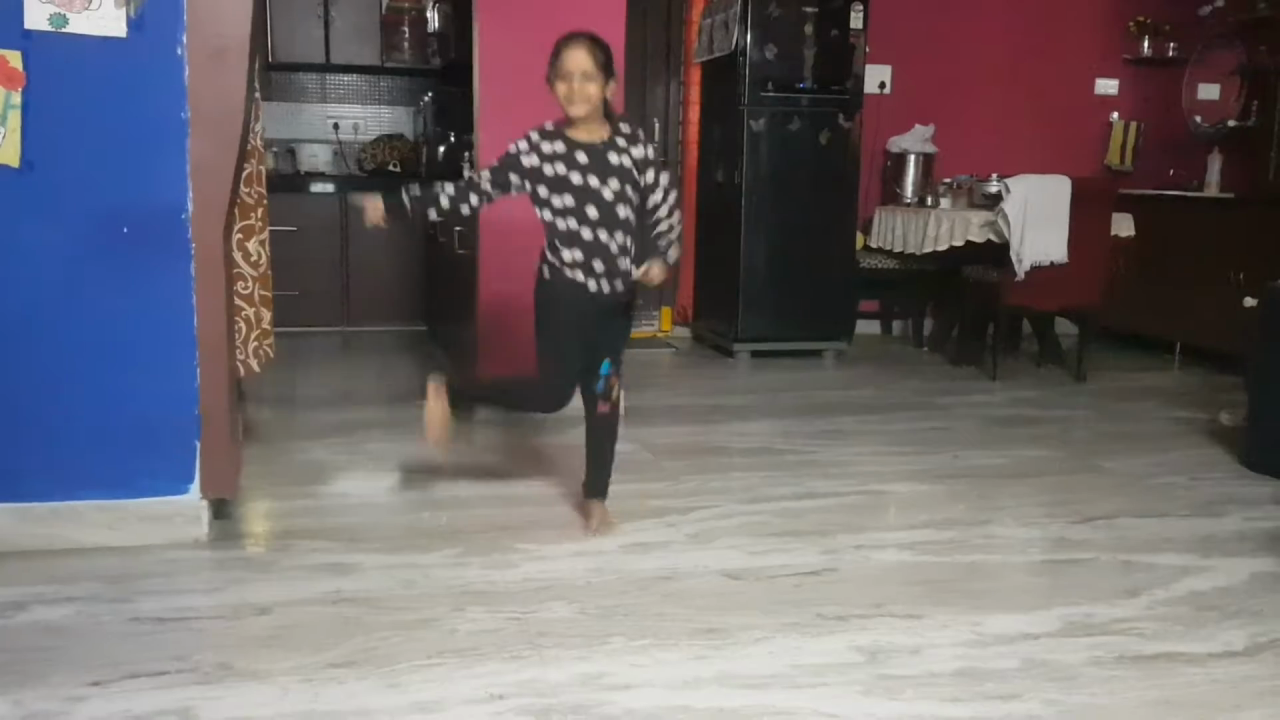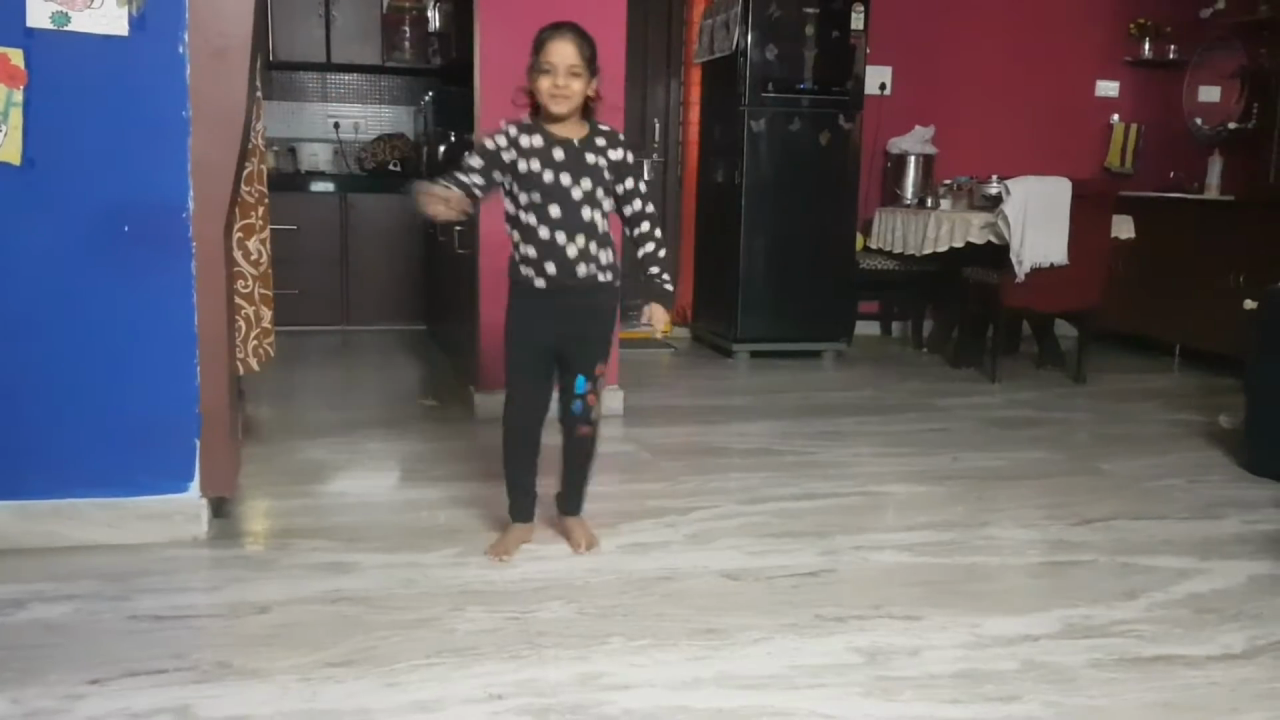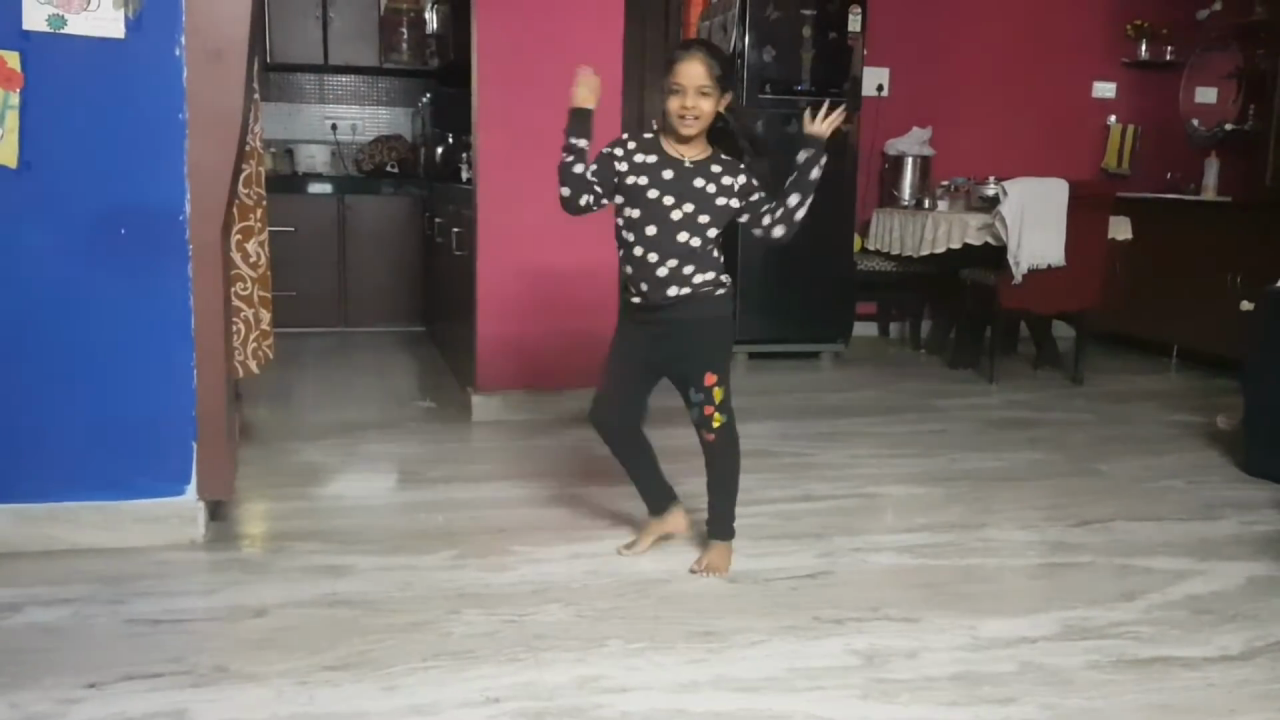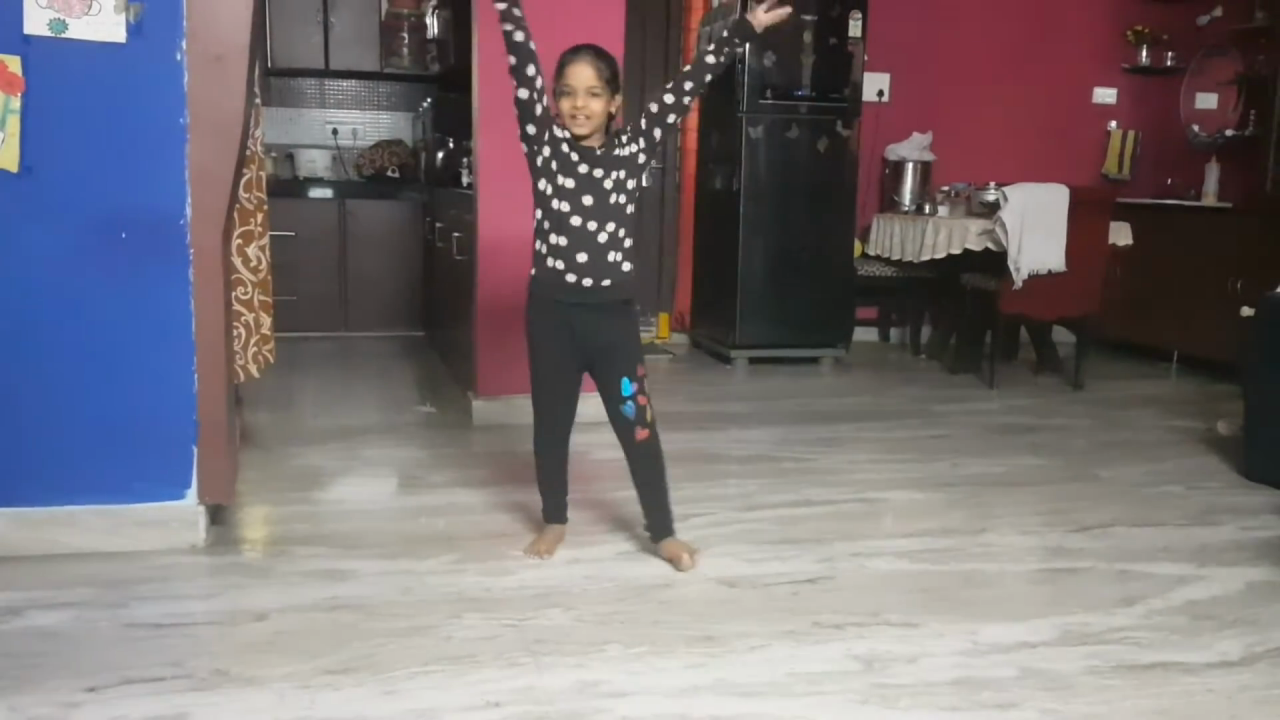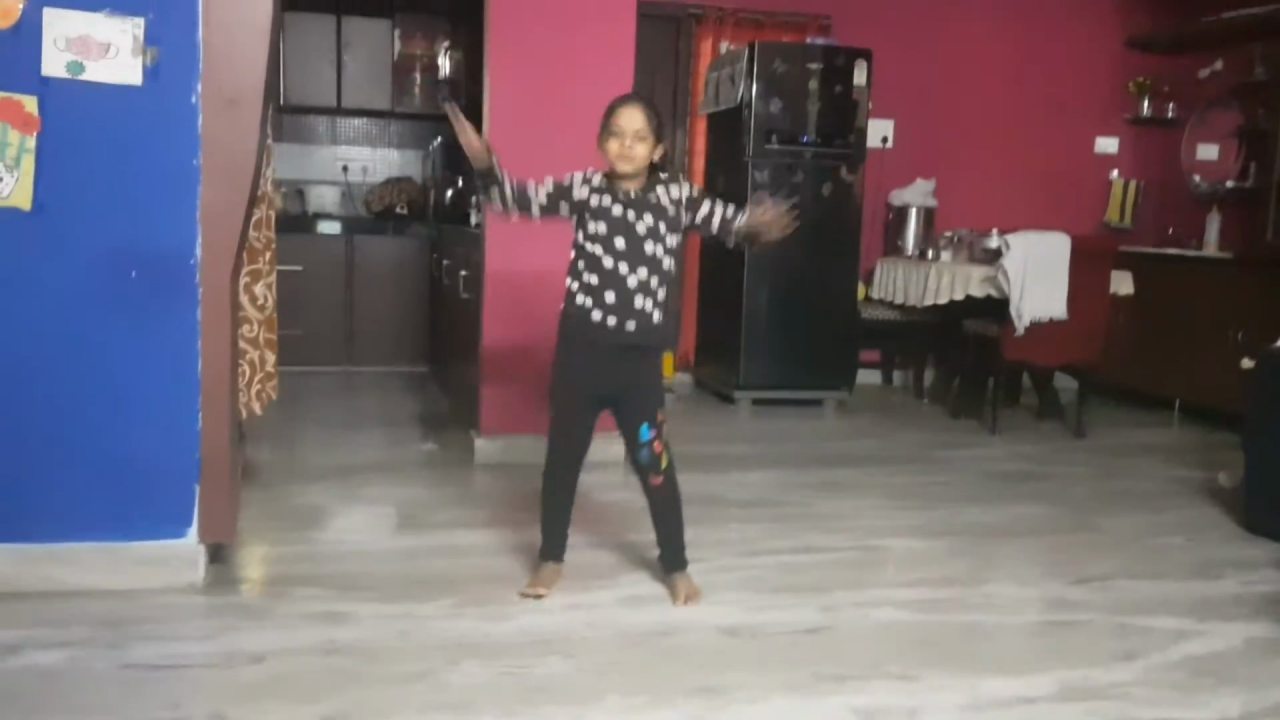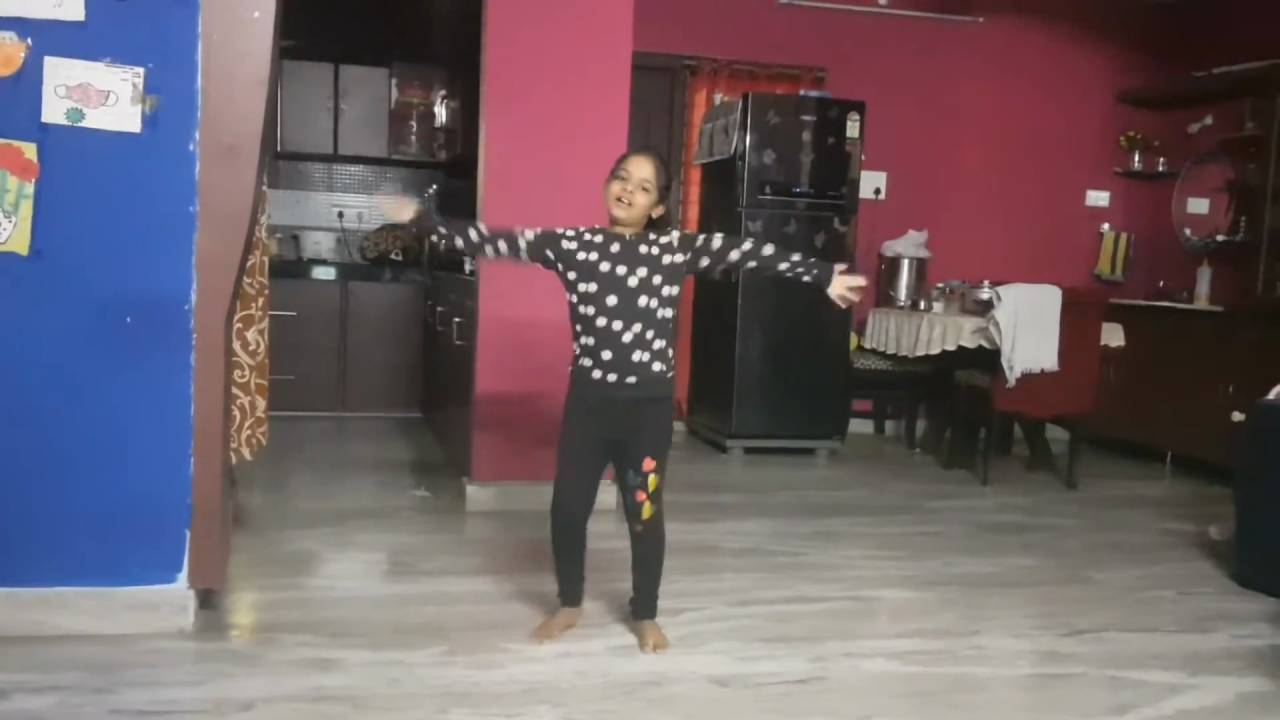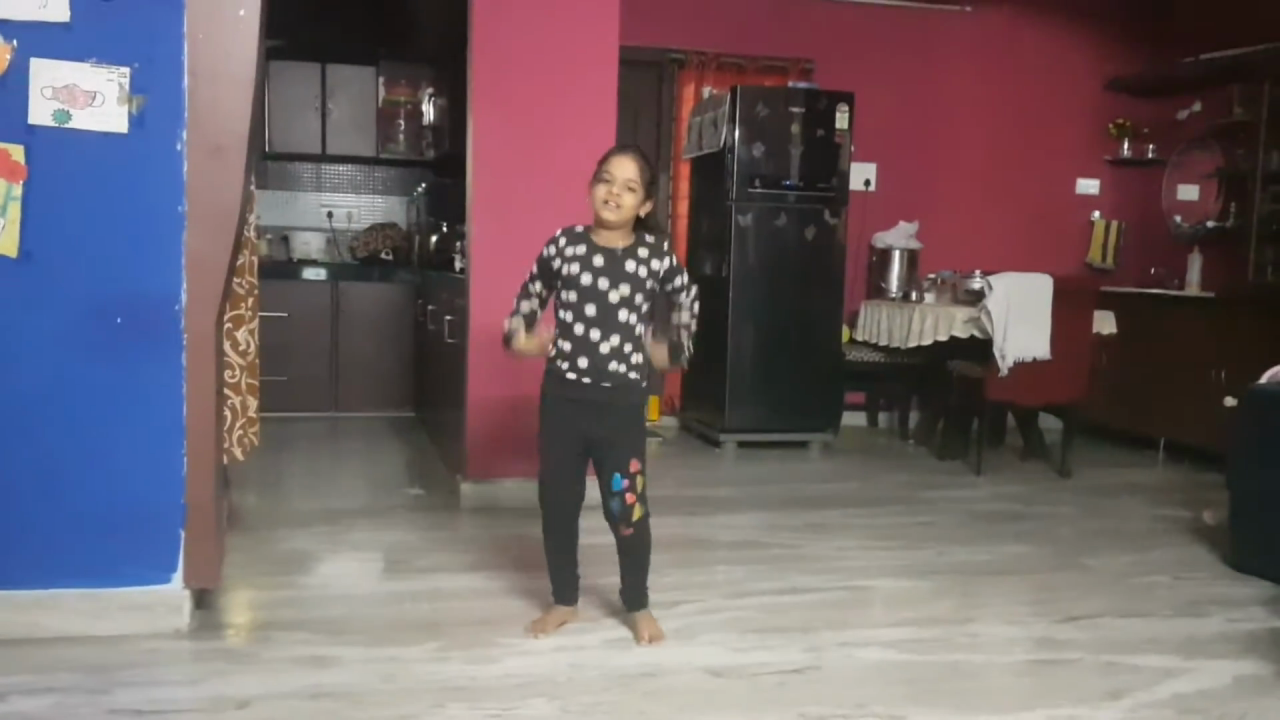
dt=0.7s
person 1, frame 1
left shoulder: (633, 145)
right shoulder: (536, 147)
left elbow: (666, 207)
right elbow: (475, 192)
left wrist: (662, 258)
right wrist: (395, 205)
left hip: (615, 296)
right hip: (563, 293)
left knee: (602, 395)
right knee: (551, 393)
left ankle: (596, 495)
right ankle: (446, 389)
person 1, frame 2
left shoulder: (612, 147)
right shoulder: (509, 139)
left elbow: (641, 219)
right elbow: (461, 186)
left wrist: (657, 291)
right wrist: (443, 200)
left hip: (592, 302)
right hip: (532, 300)
left knee: (582, 416)
right knee: (523, 415)
left ankle: (569, 511)
right ankle: (521, 519)
person 1, frame 3
left shoulder: (729, 174)
right shoulder: (630, 152)
left elbow: (776, 225)
right elbow: (575, 197)
left wrist: (813, 150)
right wrist: (581, 119)
left hip: (700, 317)
right hip: (639, 314)
left knee: (715, 425)
right knee: (611, 414)
left ankle: (720, 535)
right ankle: (667, 511)
person 1, frame 4
left shoulder: (634, 147)
right shoulder: (543, 143)
left elbow: (685, 87)
right elbow: (524, 68)
left hip: (612, 311)
right hip: (552, 308)
left knee: (636, 423)
right knee: (552, 420)
left ankle: (662, 531)
right ankle: (554, 521)
person 1, frame 5
left shoulder: (676, 198)
right shoulder: (582, 188)
left elbow: (730, 220)
right elbow: (515, 198)
left wrist: (761, 220)
right wrist: (482, 160)
left hip: (638, 356)
right hip: (579, 355)
left knee: (655, 464)
right knee: (562, 459)
left ankle: (676, 566)
right ankle: (550, 560)
person 1, frame 6
left shoulder: (674, 247)
right shoulder: (573, 243)
left elbow: (742, 254)
right elbow: (503, 243)
left wrist: (820, 274)
right wrist: (427, 223)
left hip: (648, 403)
right hip: (589, 397)
left knee: (645, 512)
right knee: (568, 505)
left ankle: (645, 614)
right ankle: (569, 603)
person 1, frame 7
left shoulder: (656, 254)
right shoulder: (562, 245)
left elbow: (686, 300)
right elbow: (532, 294)
left wrist: (674, 346)
right wrist: (520, 333)
left hip: (621, 402)
right hip: (563, 397)
left knee: (627, 511)
right knee: (558, 504)
left ankle: (637, 606)
right ankle: (564, 600)
